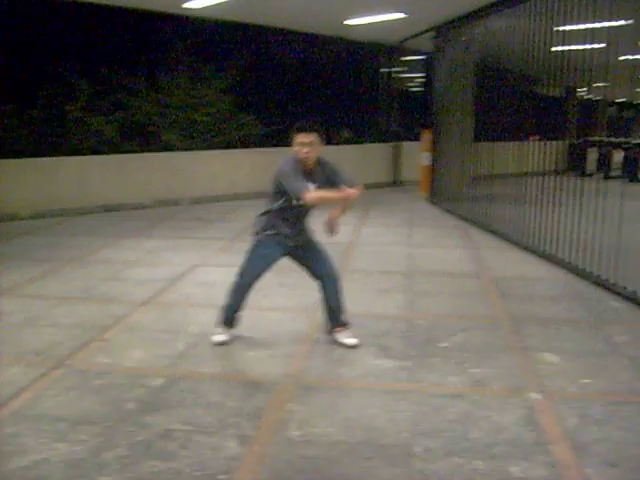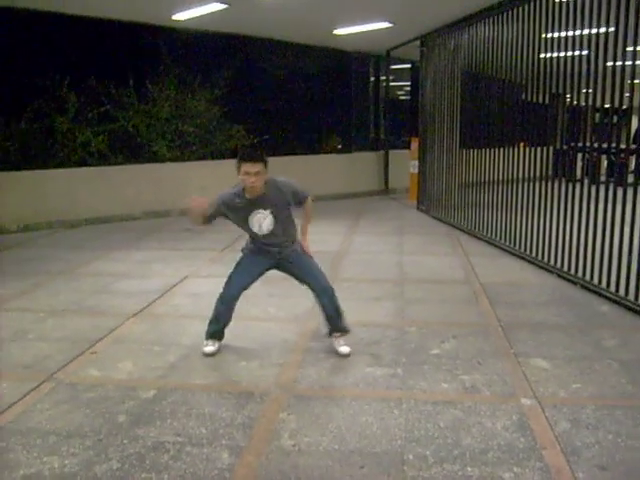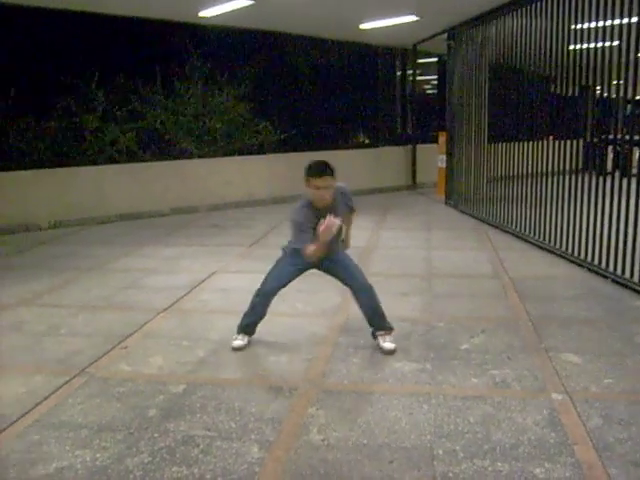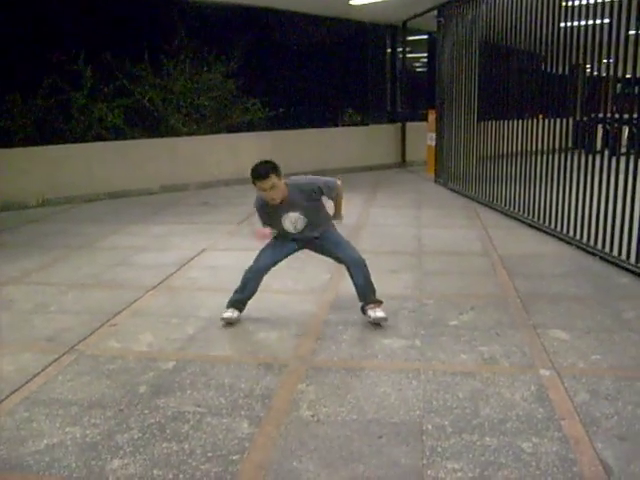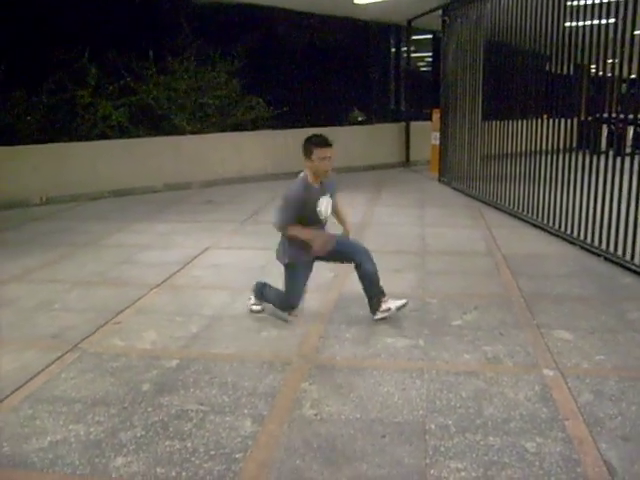
dt=0.4s
person 1, frame 1
left shoulder: (325, 167)
right shoulder: (289, 167)
left elbow: (353, 190)
right elbow: (308, 199)
left wrist: (336, 214)
right wrist: (344, 195)
left hip: (299, 235)
right hip: (272, 235)
left knee: (329, 275)
right knee: (245, 280)
left ankle: (338, 326)
right ankle: (226, 324)
person 1, frame 2
left shoulder: (282, 188)
right shoulder: (229, 199)
left elbow: (306, 201)
right elbow: (200, 221)
left wrist: (304, 235)
right wrist: (197, 209)
left hip: (290, 250)
right hip: (257, 253)
left knee: (323, 287)
right knee: (229, 293)
left ankle: (337, 333)
right ankle: (213, 336)
person 1, frame 3
left shoulder: (342, 193)
right shoulder: (300, 215)
right elbow: (311, 254)
left wrist: (347, 236)
right wrist: (322, 240)
left hip: (333, 250)
right hip: (302, 254)
left knee: (362, 287)
right knee: (267, 289)
left ankle: (382, 331)
right ankle: (245, 331)
person 1, frame 4
left shoulder: (308, 184)
right shoulder: (261, 204)
left elbow: (337, 186)
right elbow: (270, 228)
left wrist: (338, 212)
right wrist: (268, 231)
left hip: (322, 232)
right hip: (288, 238)
left knee: (355, 260)
right knee: (257, 267)
left ankle: (371, 305)
right ankle: (235, 306)
person 1, frame 5
left shoulder: (327, 178)
right shoulder: (297, 191)
right elbow: (282, 226)
left wrist: (345, 226)
right wrist: (312, 236)
left hip: (322, 239)
right hip: (297, 250)
left knee: (361, 254)
right knee: (289, 305)
left ankle: (380, 305)
right ankle: (260, 291)
